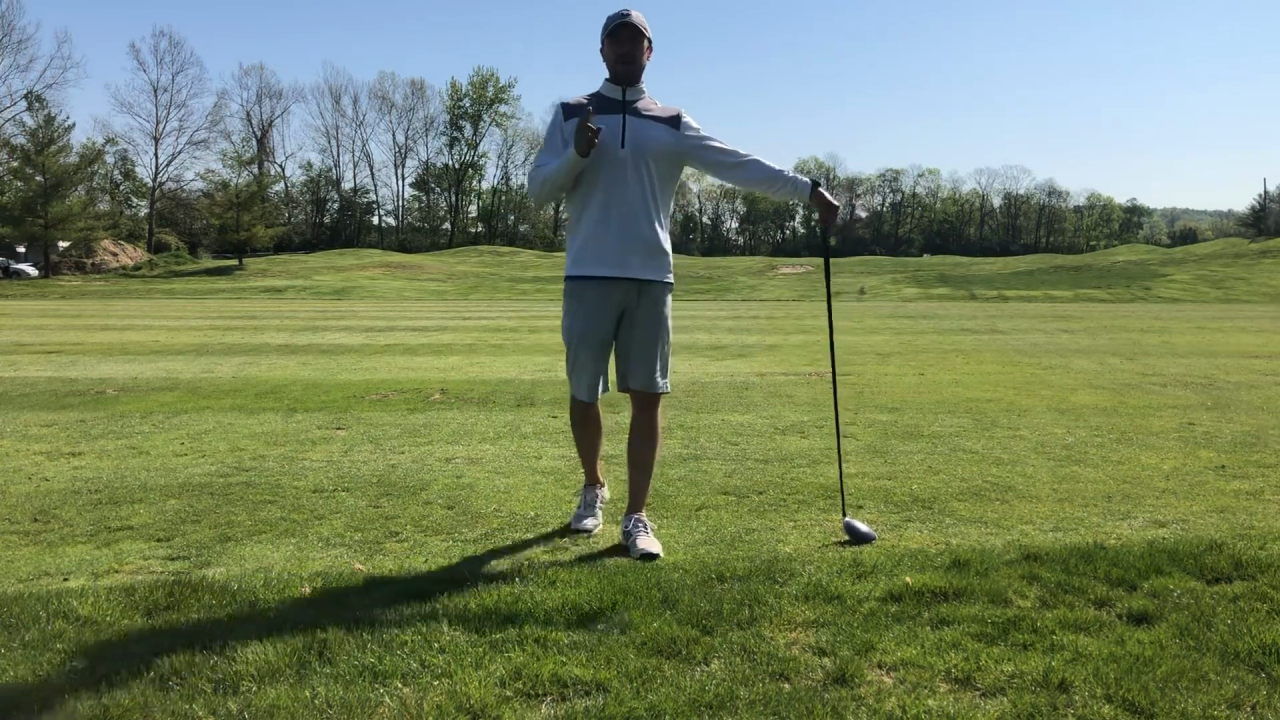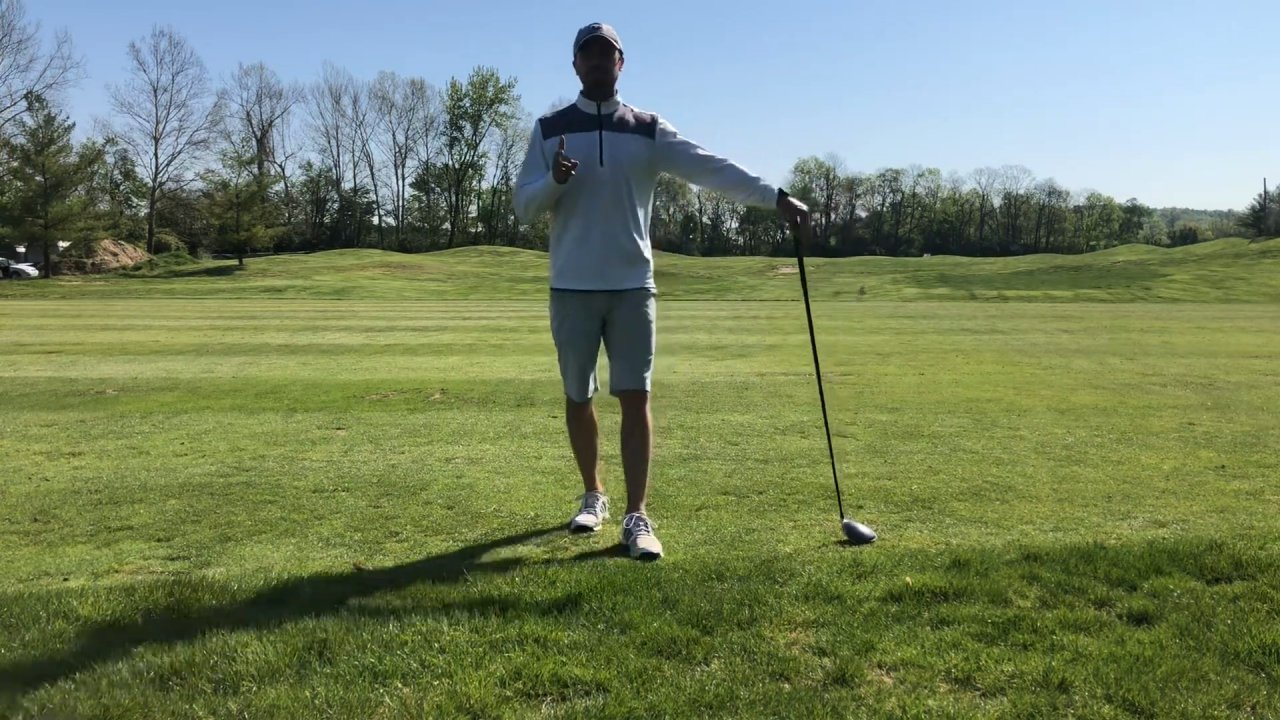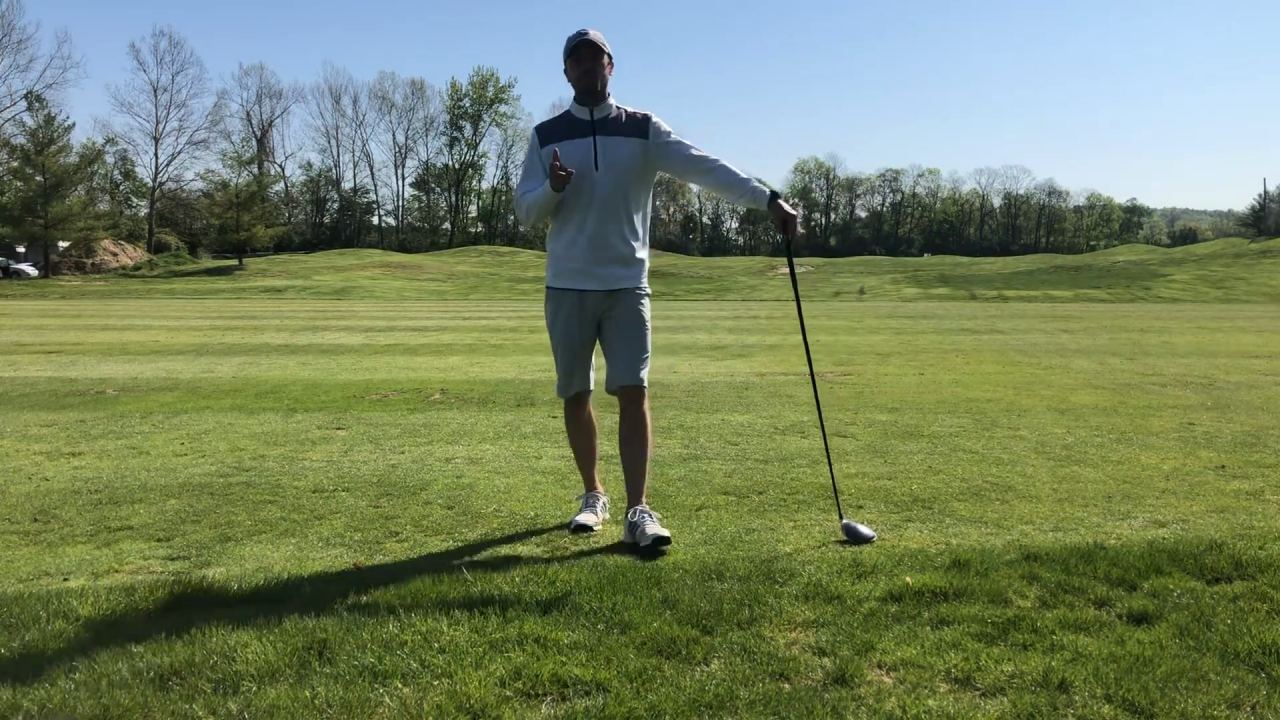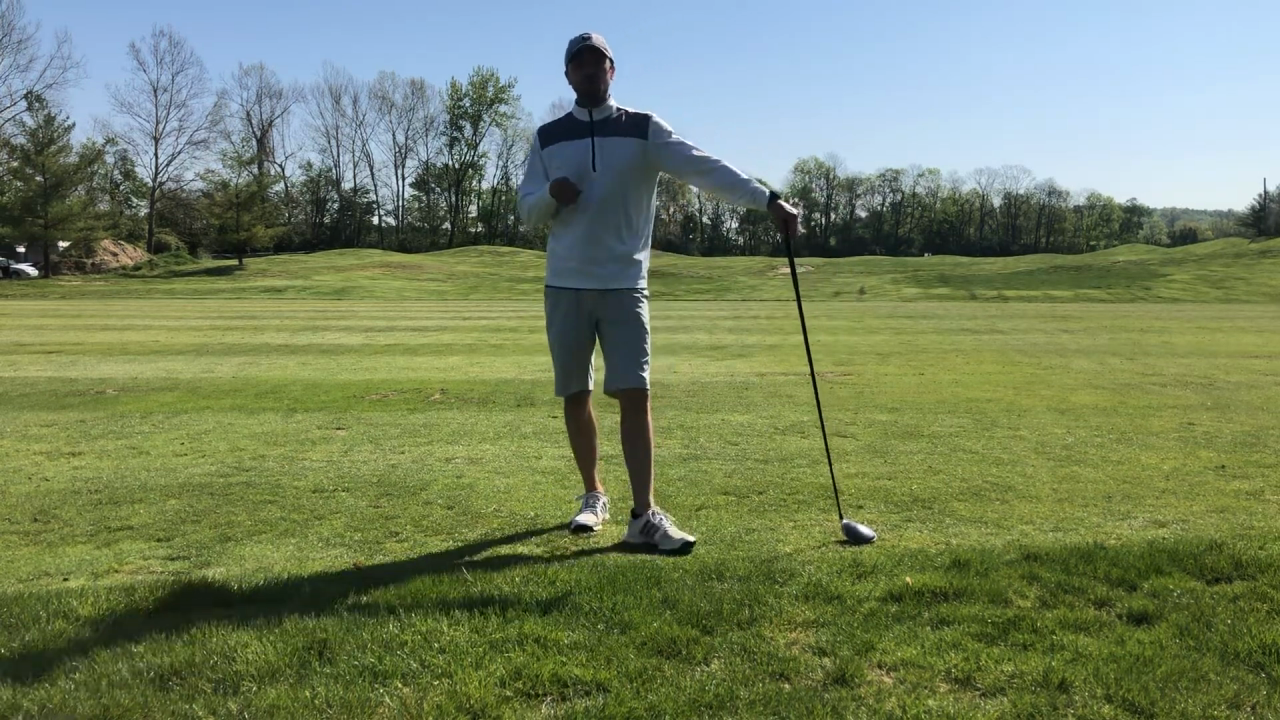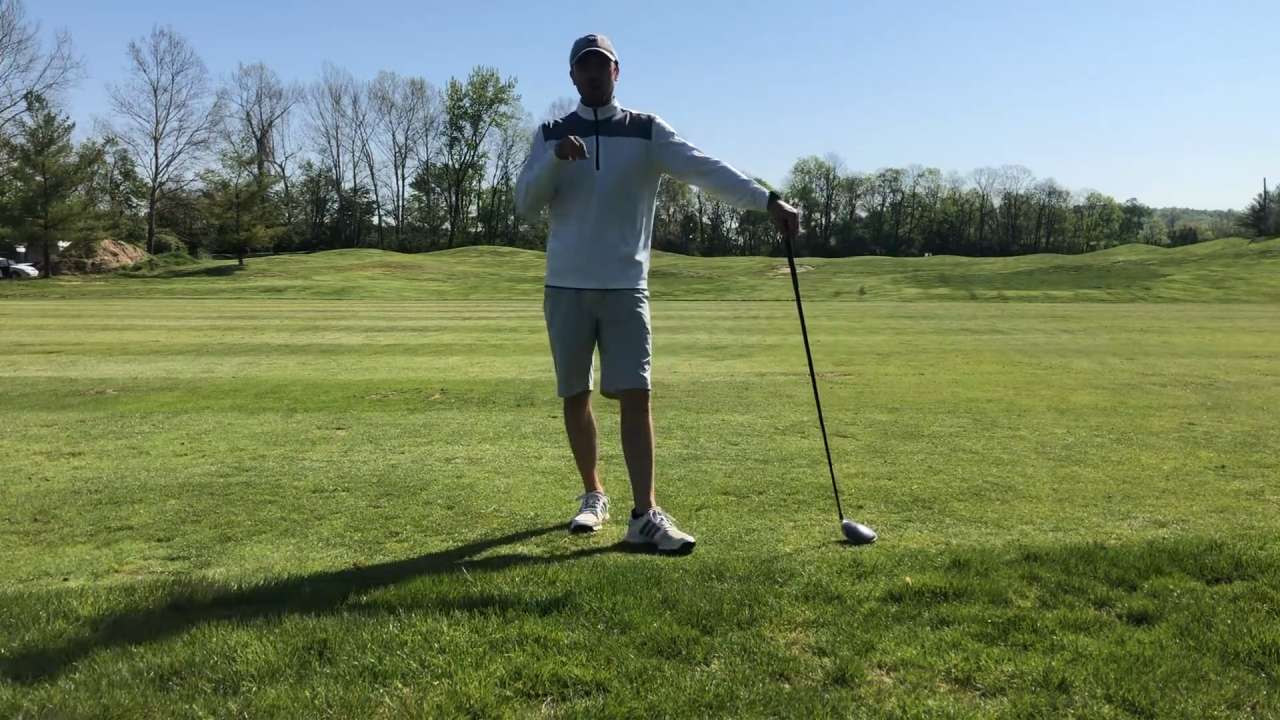
dt=0.4s
person 1, frame 1
left shoulder: (672, 123)
right shoulder: (571, 114)
left elbow: (739, 164)
right elbow: (538, 190)
left wrist: (807, 188)
right wrist: (577, 154)
left hip: (651, 276)
right hip: (589, 275)
left knee: (647, 397)
right knee: (583, 394)
left ankle: (636, 517)
right ankle: (593, 485)
person 1, frame 2
left shoulder: (648, 129)
right shoulder: (550, 128)
left elbow: (712, 168)
right elbow: (524, 205)
left wrist: (775, 196)
right wrist: (554, 179)
left hip: (632, 284)
right hip: (573, 285)
left knee: (635, 397)
right knee: (578, 396)
left ankle: (636, 516)
right ankle: (593, 495)
person 1, frame 3
left shoulder: (643, 129)
right shoulder: (546, 135)
left elbow: (705, 168)
right elbow: (526, 212)
left wrist: (767, 198)
right wrist: (551, 188)
left hip: (626, 284)
right hip: (568, 286)
left knee: (633, 393)
right knee: (576, 394)
left ankle: (638, 512)
right ankle: (593, 495)
person 1, frame 4
left shoulder: (644, 129)
right shoulder: (548, 136)
left elbow: (705, 168)
right elbow: (527, 211)
left wrist: (767, 199)
right wrist: (551, 193)
left hip: (624, 284)
right hip: (566, 285)
left knee: (634, 394)
right knee: (576, 393)
left ankle: (645, 515)
right ankle: (593, 496)
person 1, frame 5
left shoulder: (647, 131)
right shoulder: (551, 134)
left elbow: (707, 169)
right elbow: (524, 203)
left wrist: (767, 200)
right wrist: (554, 160)
left hip: (625, 285)
right hip: (566, 285)
left knee: (635, 395)
right knee: (575, 394)
left ankle: (645, 514)
right ankle: (593, 496)
